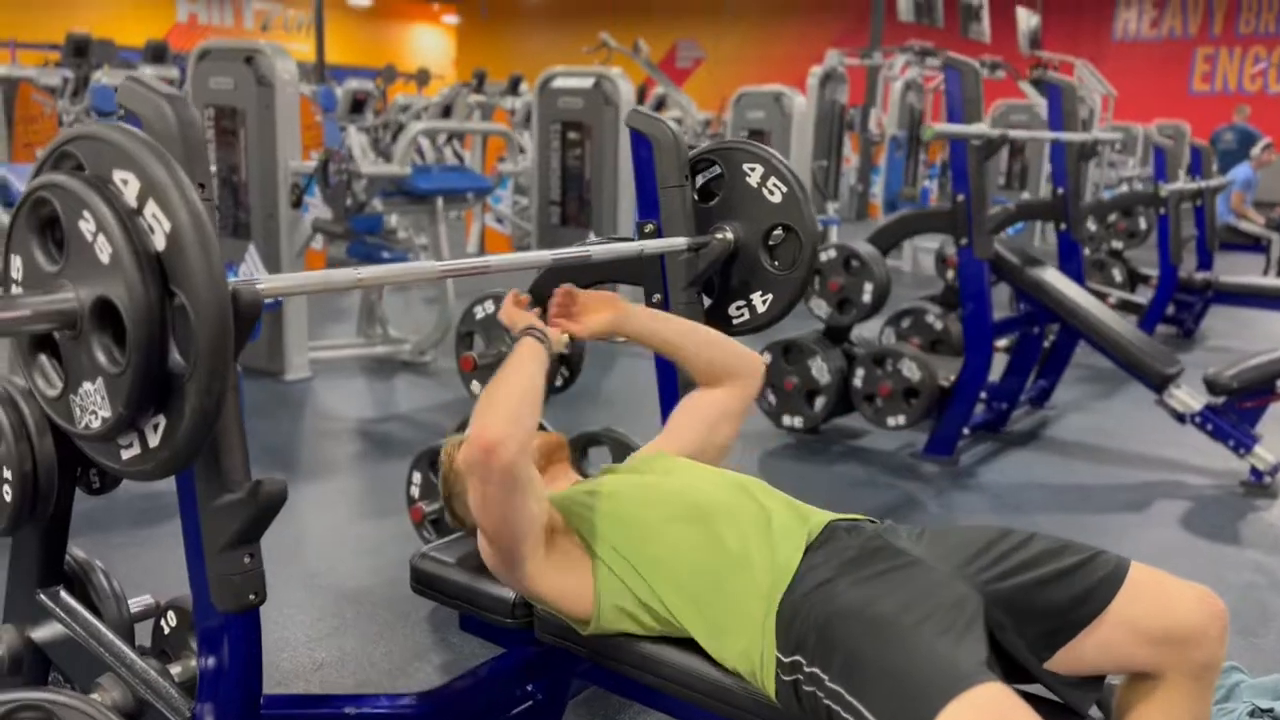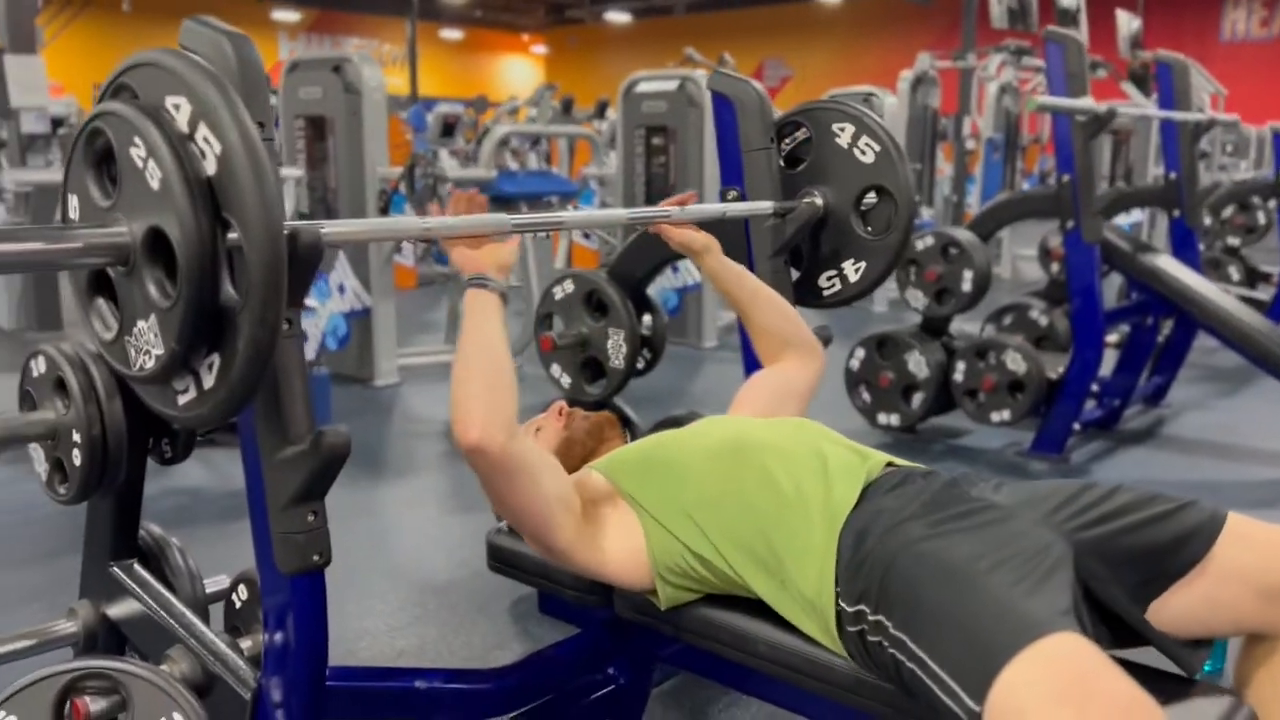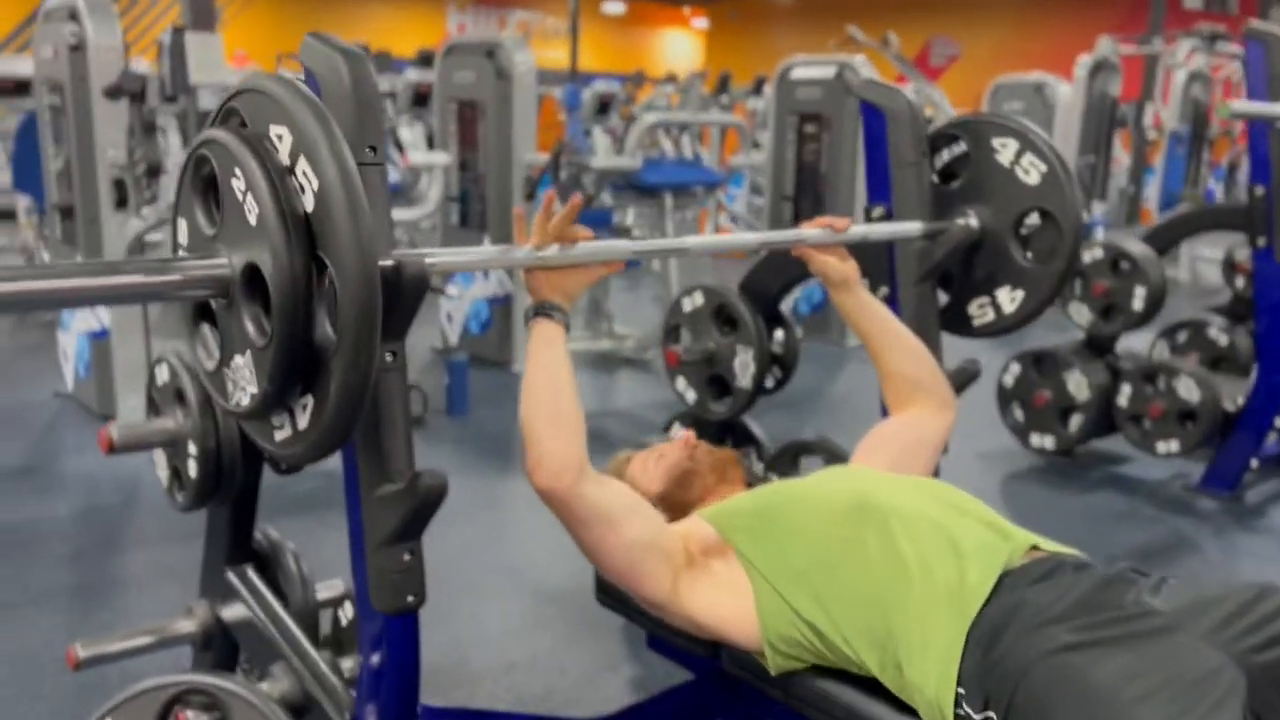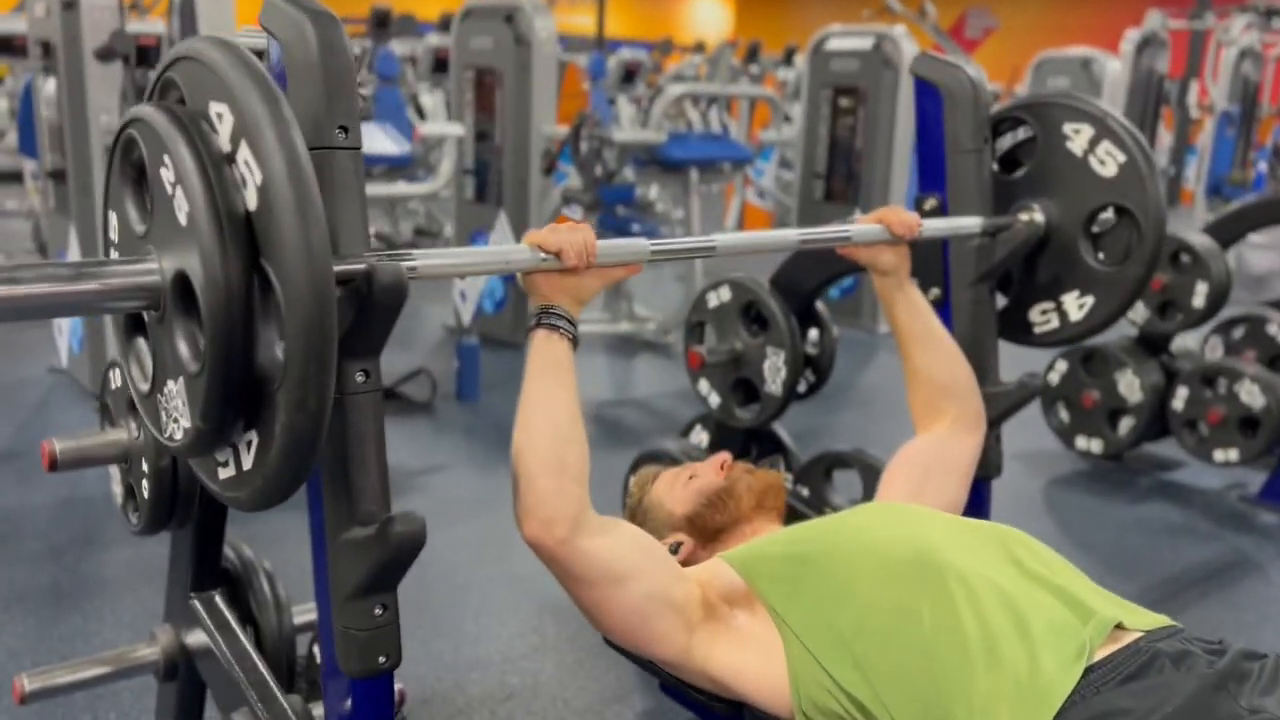
dt=0.7s
person 1, frame 1
left shoulder: (640, 471)
right shoulder: (532, 546)
left elbow: (737, 373)
right elbow: (494, 447)
left wrist: (618, 324)
right wrist: (536, 340)
right hip: (810, 607)
left knee: (1193, 625)
person 1, frame 2
left shoulder: (697, 444)
right shoulder: (582, 515)
left elbow: (797, 354)
right elbow: (481, 434)
left wrist: (709, 256)
right wrist: (484, 283)
person 1, frame 3
left shoulder: (835, 489)
right shoulder: (695, 561)
left elbow: (930, 407)
right elbow: (560, 475)
left wrist: (848, 289)
right wrist: (550, 311)
person 1, frame 4
left shoulder: (876, 528)
right shoulder: (715, 606)
left elbow: (955, 422)
right elbow: (554, 520)
left wrist: (895, 283)
right wrist: (555, 317)
